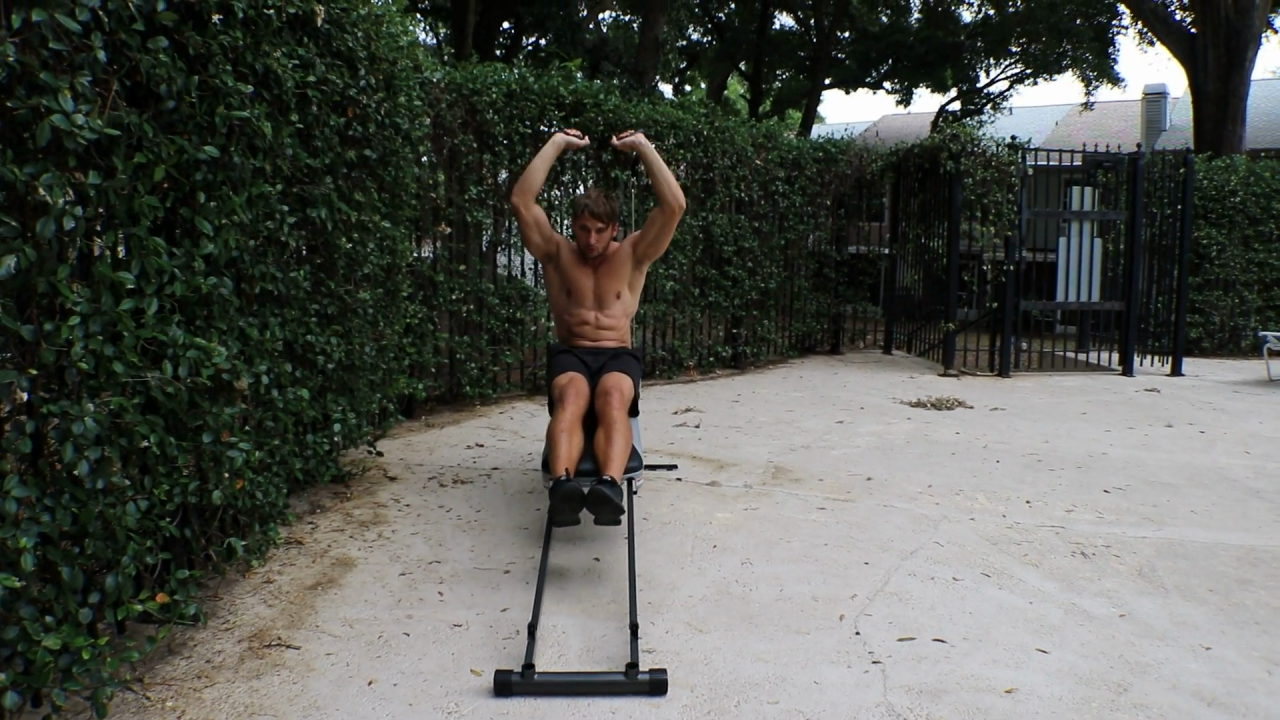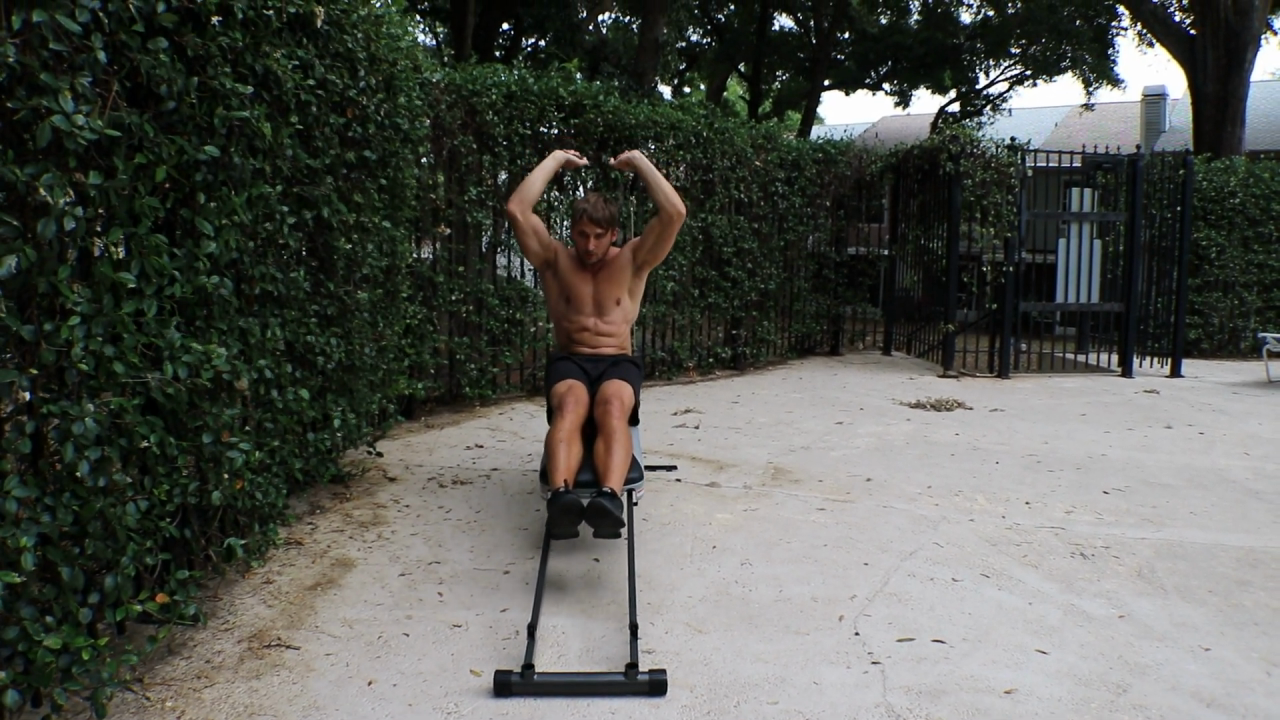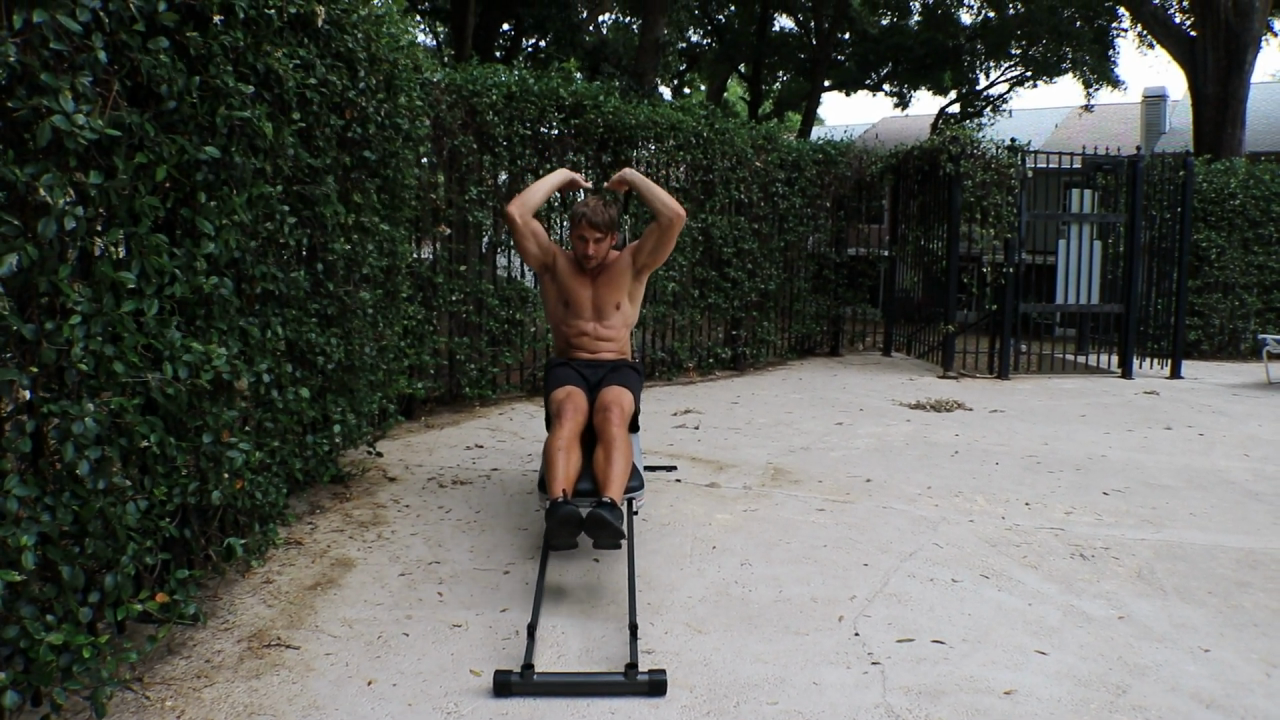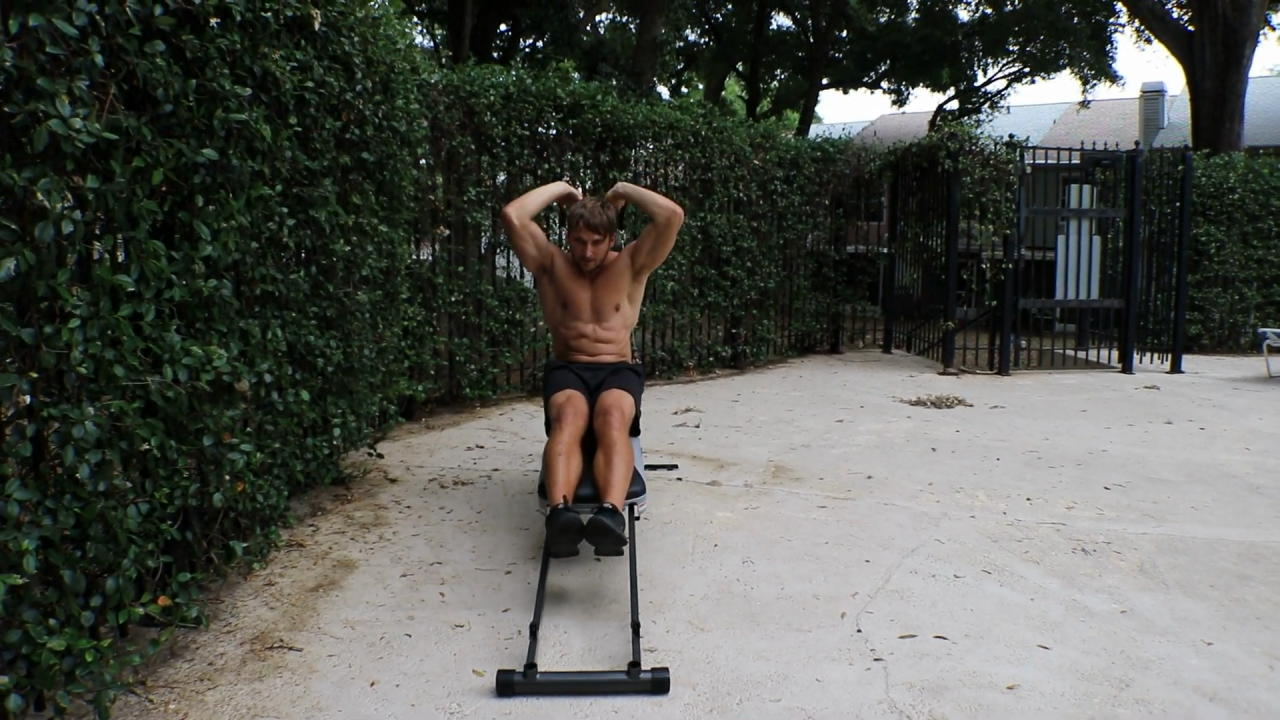
dt=0.2s
person 1, frame 1
left shoulder: (633, 254)
right shoulder: (556, 253)
left elbow: (675, 206)
right elbow: (520, 202)
left wrist: (643, 146)
right wrist: (556, 143)
left hip: (619, 356)
right hip: (570, 354)
left knee: (613, 399)
right knee: (570, 398)
left ankle: (610, 487)
right ankle: (561, 486)
person 1, frame 2
left shoulder: (633, 260)
right shoulder: (554, 258)
left elbow: (675, 213)
right elbow: (516, 211)
left wrist: (638, 161)
right wrist: (557, 159)
left hip: (619, 362)
right hip: (569, 360)
left knee: (612, 408)
right knee: (569, 407)
left ankle: (610, 498)
right ankle: (560, 498)
person 1, frame 3
left shoulder: (633, 264)
right shoulder: (553, 262)
left elbow: (674, 217)
right elbow: (514, 214)
left wrist: (629, 176)
right wrist: (562, 176)
left hip: (619, 367)
right hip: (567, 366)
left knee: (612, 415)
right knee: (567, 415)
left ankle: (610, 508)
right ankle: (559, 507)
person 1, frame 4
left shoulder: (632, 264)
right shoulder: (551, 263)
left elbow: (672, 215)
right elbow: (512, 216)
left wrist: (623, 190)
right wrist: (560, 188)
left hip: (618, 370)
right hip: (567, 368)
left knee: (612, 419)
right knee: (568, 418)
left ankle: (611, 514)
right ankle: (559, 515)
